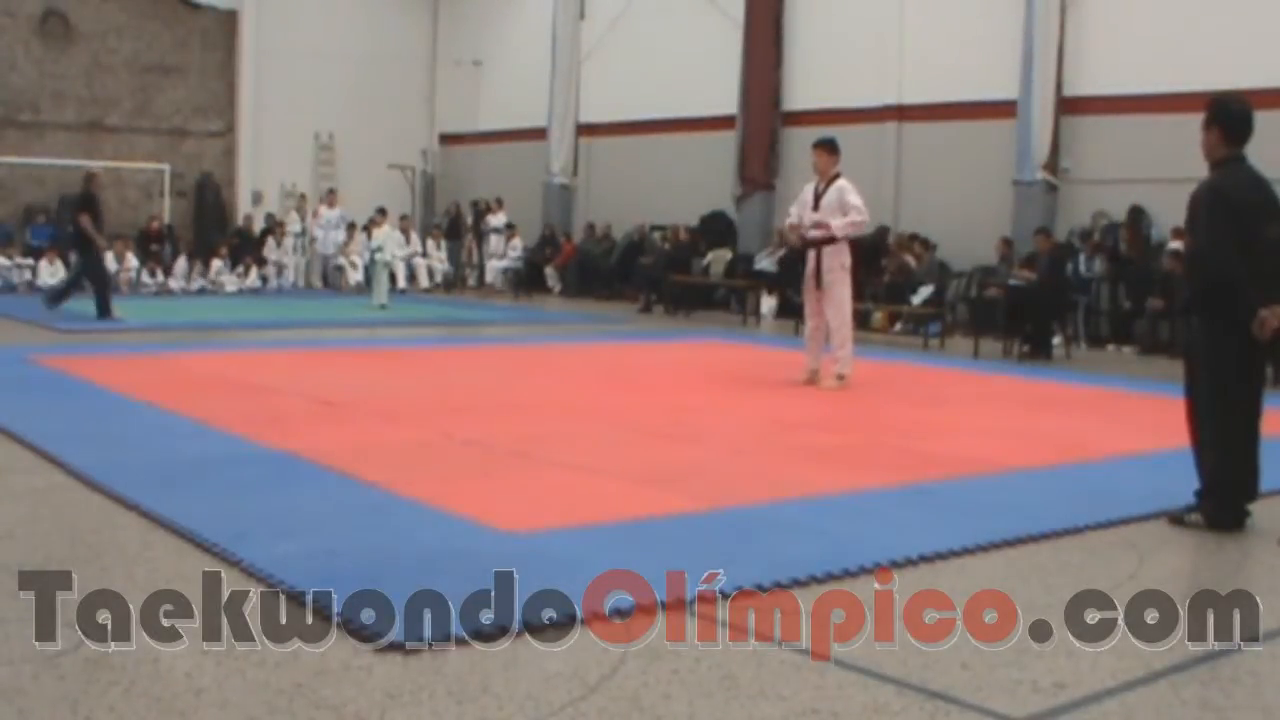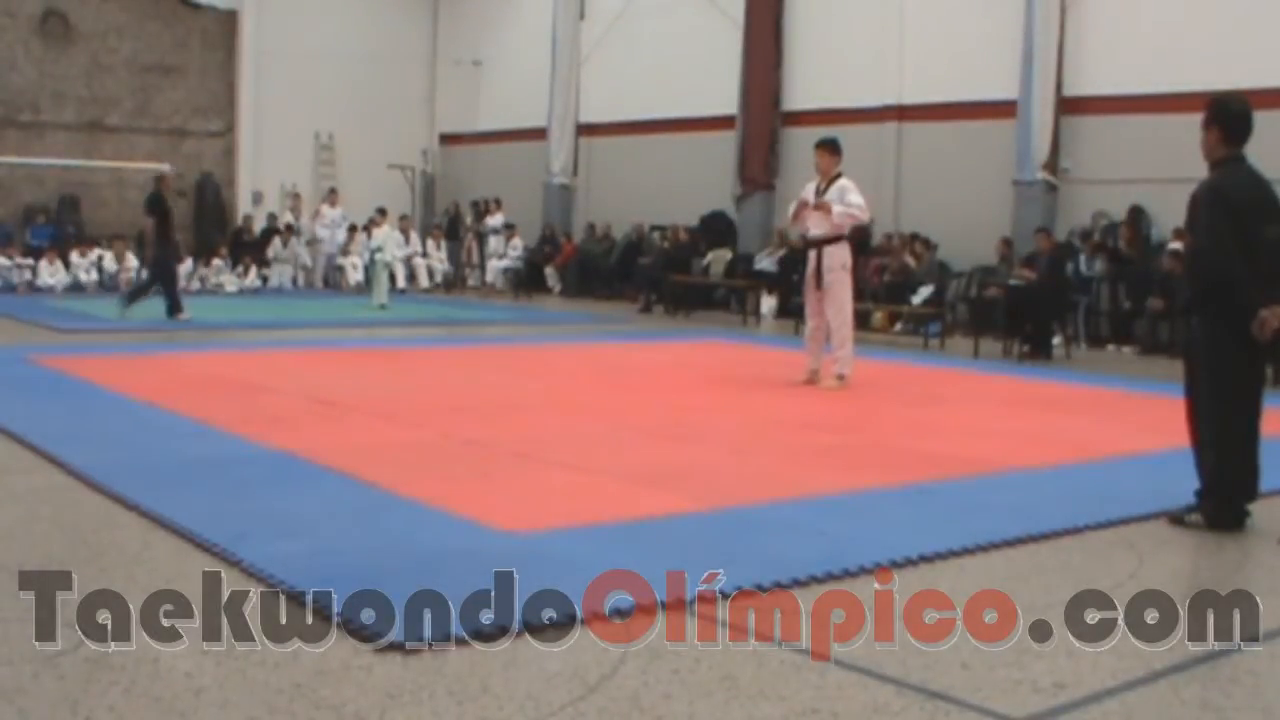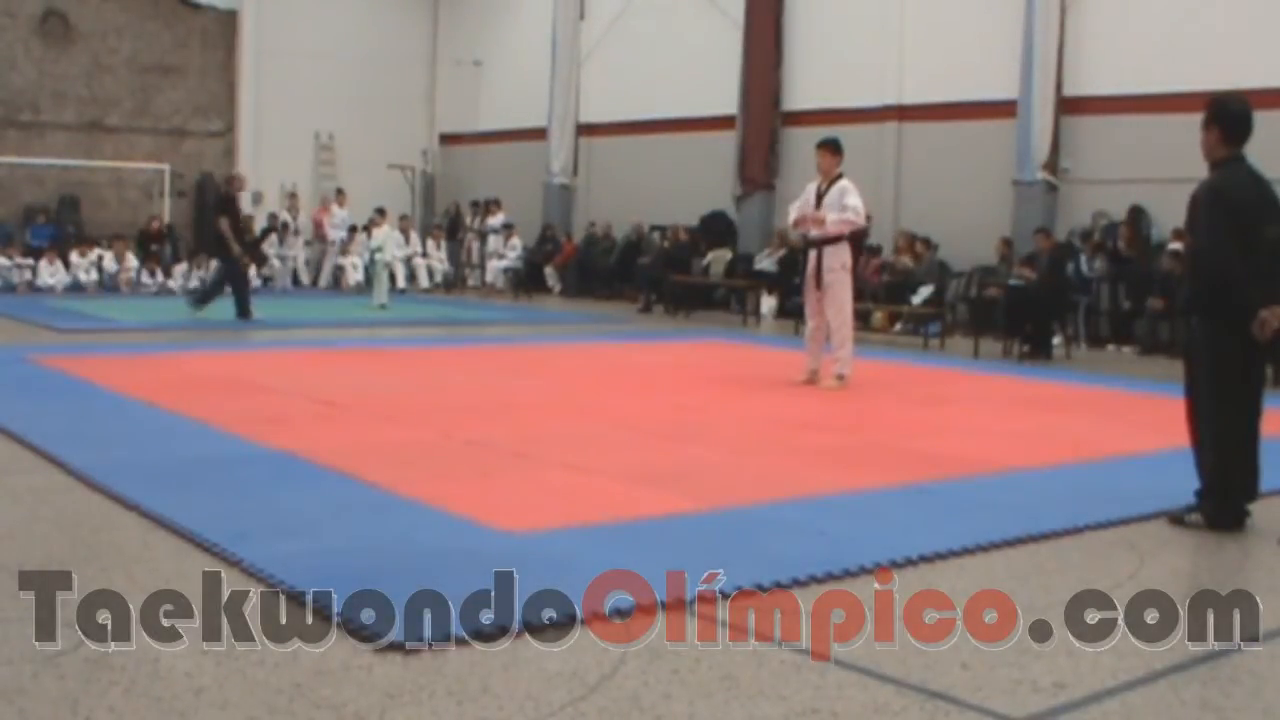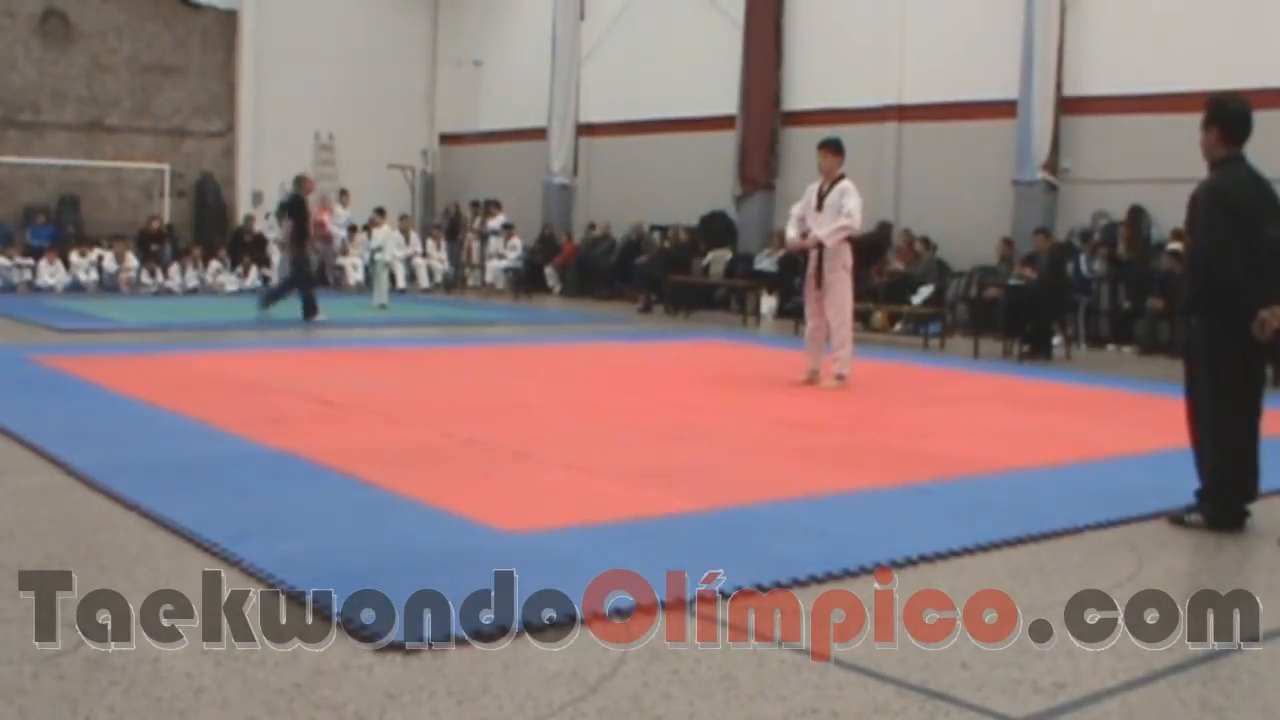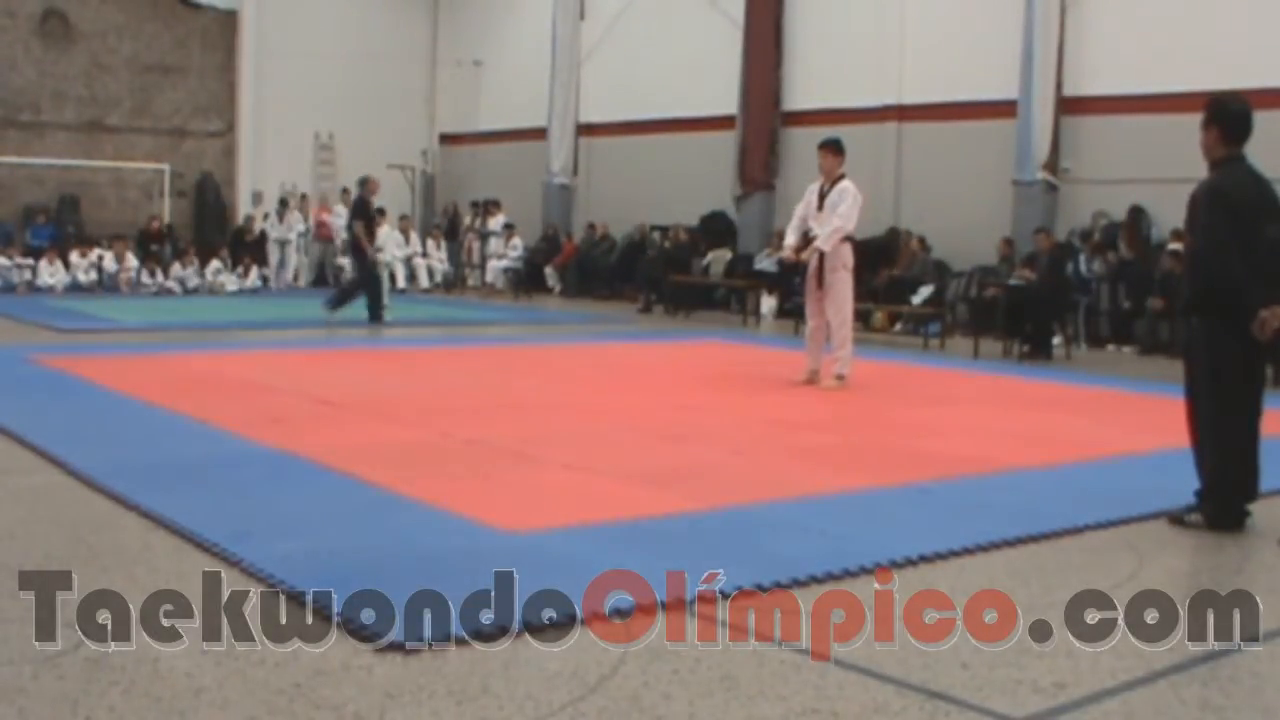
dt=0.5s
person 1, frame 1
left shoulder: (1213, 192)
left elbow: (1211, 262)
left hip: (1219, 316)
left knee: (1214, 410)
right knee: (1241, 407)
left ankle: (1220, 505)
right ankle: (1234, 499)
person 1, frame 2
left shoulder: (1213, 191)
left elbow: (1209, 262)
left hip: (1218, 317)
left knee: (1214, 410)
right knee: (1241, 407)
left ankle: (1220, 505)
right ankle: (1235, 499)
person 1, frame 3
left shoulder: (1213, 191)
left elbow: (1209, 262)
left hip: (1218, 316)
left knee: (1214, 410)
right knee: (1241, 407)
left ankle: (1219, 506)
right ankle: (1235, 499)
person 1, frame 4
left shoulder: (1212, 191)
left elbow: (1209, 262)
left hip: (1218, 317)
left knee: (1214, 410)
right knee: (1241, 407)
left ankle: (1220, 506)
right ankle: (1235, 500)
person 1, frame 5
left shoulder: (1212, 192)
left elbow: (1209, 262)
left hip: (1217, 316)
left knee: (1214, 411)
right knee: (1241, 407)
left ankle: (1220, 506)
right ankle: (1235, 499)
person 2, frame 1
left shoulder: (844, 188)
right shoulder: (809, 190)
left elbow: (861, 218)
right elbow: (795, 216)
left wrist: (831, 225)
right wrist: (793, 227)
left hip: (835, 255)
right hip: (813, 255)
left knee: (838, 315)
right knee: (813, 315)
left ankle: (841, 372)
right ankle: (813, 368)
person 2, frame 2
left shoulder: (845, 187)
right shoulder: (810, 188)
left elbow: (861, 214)
right elbow: (798, 222)
left wrist: (831, 209)
right wrist: (797, 211)
left hip: (835, 254)
right hip: (814, 255)
left knee: (838, 314)
right knee: (813, 315)
left ankle: (841, 372)
right ankle: (813, 368)
person 2, frame 3
left shoulder: (845, 188)
right shoulder: (811, 188)
left elbow: (857, 217)
right elbow: (794, 211)
left wrist: (825, 220)
right wrist: (798, 220)
left hip: (835, 255)
right hip: (814, 254)
left knee: (838, 315)
right knee: (814, 315)
left ankle: (841, 372)
right ankle: (813, 368)
person 2, frame 4
left shoulder: (847, 189)
right shoulder: (812, 189)
left elbow: (851, 222)
right elbow: (796, 216)
left wrist: (818, 238)
right wrist: (794, 237)
left hip: (836, 255)
right hip: (814, 257)
left knee: (839, 315)
right knee: (813, 315)
left ankle: (841, 372)
right ankle: (813, 368)
person 2, frame 5
left shoulder: (848, 190)
right shoulder: (813, 190)
left elbow: (840, 225)
right elbow: (799, 218)
left wrist: (813, 248)
right wrist: (790, 245)
left hip: (837, 255)
right hip: (815, 255)
left knee: (839, 315)
right knee: (814, 314)
left ankle: (841, 372)
right ankle: (813, 369)
